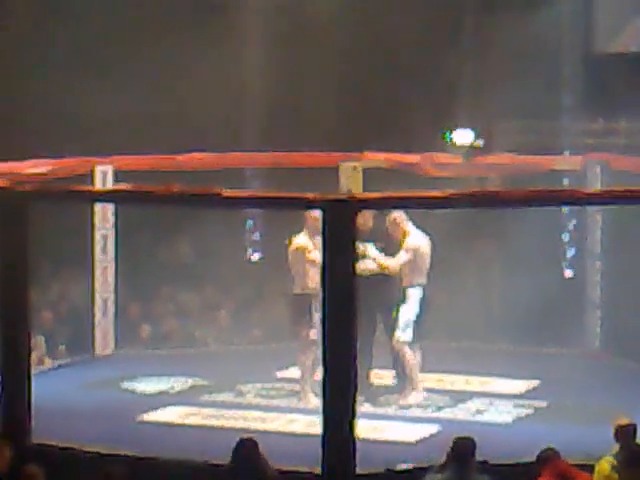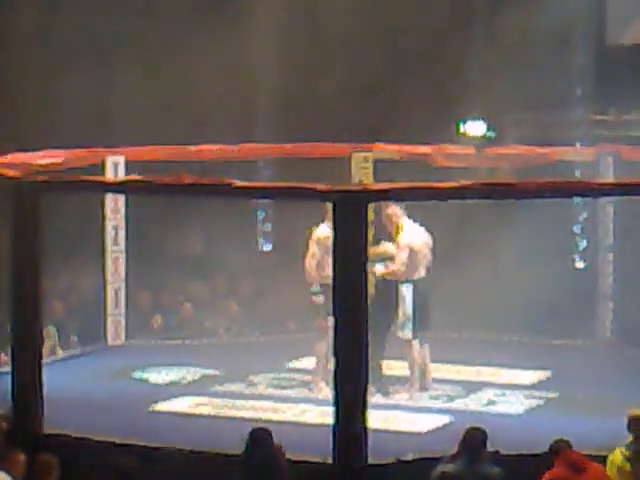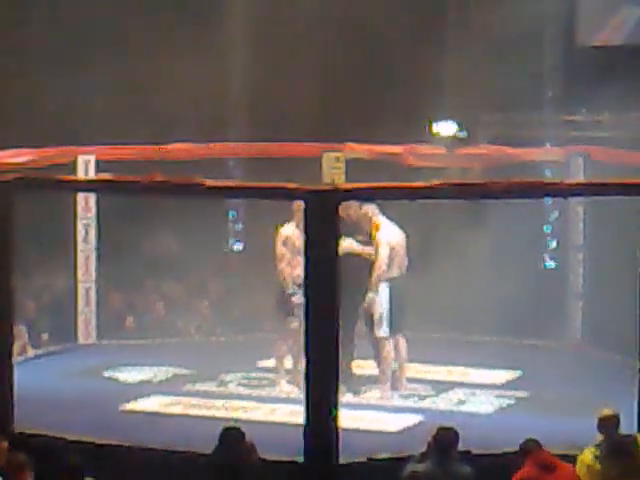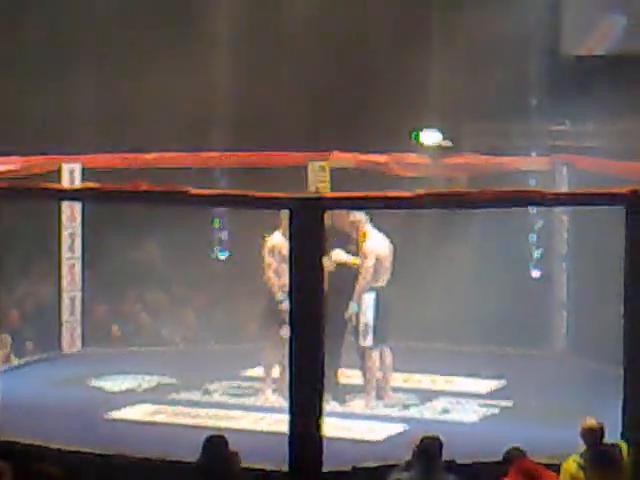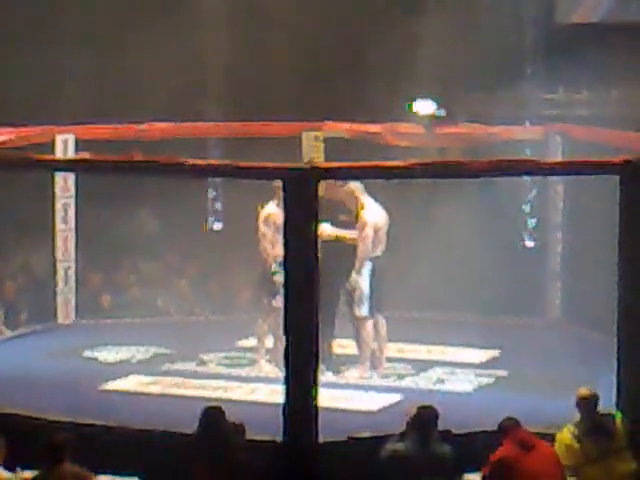
dt=0.7s
person 1, frame 1
left shoulder: (413, 241)
right shoulder: (421, 238)
left elbow: (394, 267)
left wrist: (375, 256)
right wrist: (381, 257)
left hip: (414, 293)
right hip: (417, 292)
left knee: (400, 342)
right knee: (411, 343)
left ankle: (417, 389)
right ankle: (411, 389)
person 1, frame 2
left shoulder: (404, 237)
right shoulder: (424, 233)
left elbow: (398, 269)
left wrist: (380, 271)
left hip: (410, 286)
right hip: (423, 284)
left knee: (411, 337)
right knee: (421, 334)
left ankle: (414, 386)
right ankle: (426, 378)
person 1, frame 3
left shoulder: (383, 234)
right shoulder: (397, 232)
left elbow: (381, 266)
left wrist: (371, 293)
left hip: (386, 285)
right hip: (398, 282)
left knee: (384, 336)
right knee: (397, 334)
left ankle: (385, 385)
right ankle: (401, 380)
person 1, frame 4
left shoulder: (369, 244)
right shoulder: (384, 241)
left elbow: (365, 276)
left wrist: (354, 301)
left hip: (371, 295)
right hip: (383, 293)
left knee: (369, 346)
right knee: (382, 344)
left ankle: (369, 395)
right ankle: (385, 390)
person 1, frame 5
left shoulder: (367, 214)
right shoulder: (379, 211)
left elbow: (365, 246)
left wrist: (355, 272)
left hip: (367, 265)
right hip: (377, 263)
left knee: (364, 316)
right knee: (376, 313)
left ankle: (364, 365)
right ankle: (380, 359)
person 2, frame 1
left shoulder: (316, 240)
right shoulder: (301, 243)
left elbow: (319, 265)
right elbow: (320, 263)
left hip: (313, 296)
right hip: (304, 298)
left knee: (313, 344)
right knee: (308, 345)
left ankle: (308, 387)
right ankle: (306, 392)
person 2, frame 2
left shoulder: (332, 233)
right shoulder: (322, 233)
right elbow: (310, 263)
right wrist: (314, 290)
left hip: (332, 288)
right hip: (324, 288)
left knee: (329, 334)
right knee: (327, 333)
left ankle: (324, 377)
right ankle: (319, 381)
person 2, frame 3
left shoulder: (301, 233)
right shoulder: (287, 233)
right elbow: (282, 265)
right wrist: (291, 291)
left hip: (301, 288)
right hip: (291, 289)
left knee: (301, 333)
right knee: (288, 333)
left ankle: (297, 374)
right ankle: (280, 377)
person 2, frame 4
left shoulder: (289, 241)
right shoulder: (274, 241)
right elbow: (269, 274)
right wrist: (280, 299)
left hip: (290, 296)
right hip: (281, 297)
left knee: (287, 341)
right knee: (276, 342)
left ankle: (283, 383)
right ankle: (267, 386)
person 2, frame 5
left shoulder: (283, 211)
right shoulder: (269, 212)
right elbow: (265, 244)
right wrist: (274, 270)
left hip: (284, 267)
right hip: (275, 268)
left knee: (281, 312)
right knee: (270, 312)
left ankle: (278, 354)
right ankle: (261, 356)
person 3, frame 1
left shoulder: (383, 234)
left wrist: (376, 266)
right wrist: (357, 266)
left hip: (385, 291)
right hip: (362, 294)
left knee: (396, 335)
right knee: (364, 338)
left ankle: (402, 378)
right ankle: (364, 384)
person 3, frame 2
right shoulder: (379, 228)
right elbow: (369, 252)
left wrist: (395, 252)
right wrist: (378, 251)
right hip: (384, 287)
right knee: (379, 329)
right ankle: (375, 378)
person 3, frame 3
right shoulder: (338, 226)
left elbow: (378, 252)
right elbow: (334, 250)
left wrist: (357, 248)
right wrist: (338, 249)
left hip: (369, 285)
right hip: (346, 286)
right knee: (346, 330)
right ankle: (346, 374)
person 3, frame 4
right shoulder: (327, 234)
right elbow: (324, 262)
left wrist: (347, 258)
right wrist: (324, 263)
right hip: (335, 295)
right knee: (333, 339)
right ankle: (331, 383)
person 3, frame 5
left shoulder: (351, 206)
right shoulder: (320, 205)
left elbow: (360, 235)
left wrist: (335, 232)
right wrist: (319, 234)
left hip: (348, 267)
right hip: (327, 266)
right knee: (326, 310)
right ankle: (326, 354)
